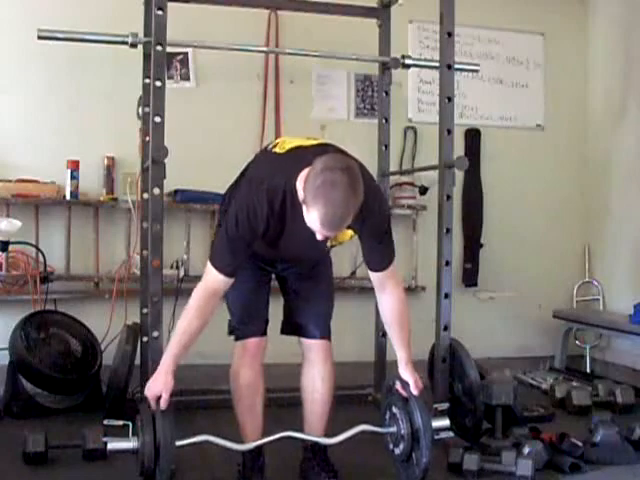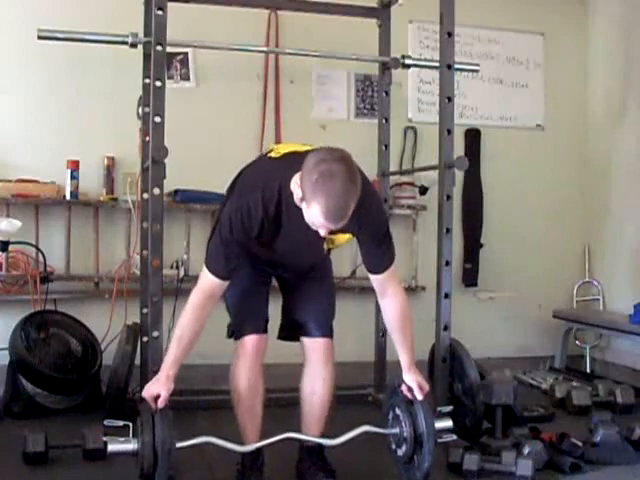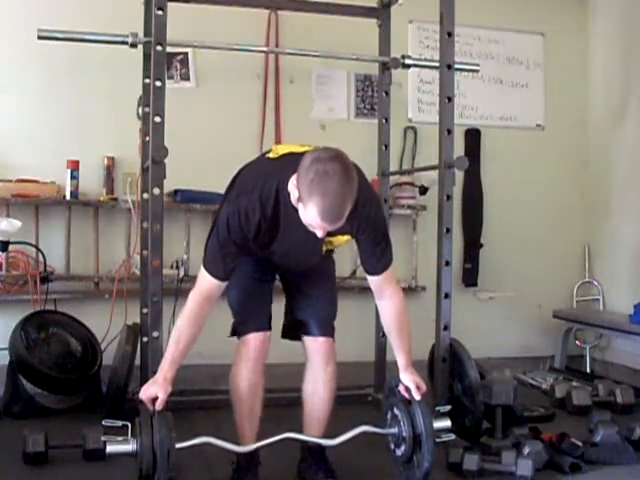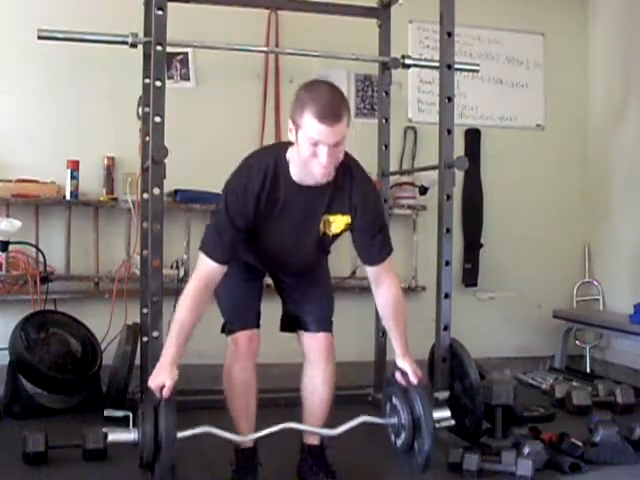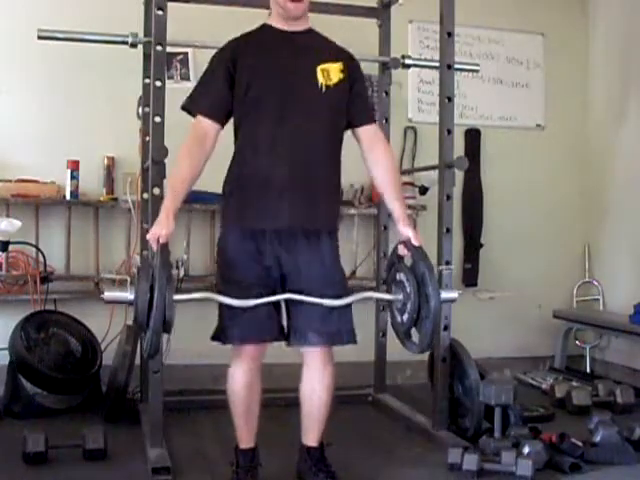
dt=1s
person 1, frame 1
left shoulder: (369, 201)
right shoulder: (257, 196)
left elbow: (387, 285)
right elbow: (211, 288)
left wrist: (404, 362)
right wrist: (166, 367)
left hip: (308, 257)
right hip: (251, 249)
left knee: (318, 344)
right knee: (251, 343)
person 1, frame 2
left shoulder: (365, 203)
right shoulder: (252, 198)
left elbow: (388, 288)
right elbow: (207, 291)
left wrist: (408, 366)
right wrist: (167, 372)
left hip: (308, 259)
right hip: (249, 254)
left knee: (320, 346)
right knee: (251, 343)
person 1, frame 3
left shoulder: (364, 202)
right shoulder: (250, 198)
left elbow: (385, 289)
right elbow: (206, 292)
left wrist: (405, 366)
right wrist: (165, 374)
left hip: (311, 260)
right hip: (251, 253)
left knee: (322, 347)
right knee: (254, 344)
person 1, frame 4
left shoulder: (358, 188)
right shoulder: (252, 179)
left elbow: (382, 278)
right elbow: (205, 277)
left wrist: (402, 354)
right wrist: (168, 360)
left hip: (305, 259)
right hip: (244, 257)
left knee: (320, 346)
right knee: (244, 343)
person 1, frame 5
left shoulder: (339, 59)
right shoulder: (240, 53)
left elbow: (371, 140)
right elbow: (203, 134)
left wrist: (401, 219)
right wrist: (168, 212)
left hip: (314, 229)
right hip: (249, 225)
left knee: (319, 348)
right knee: (248, 348)
